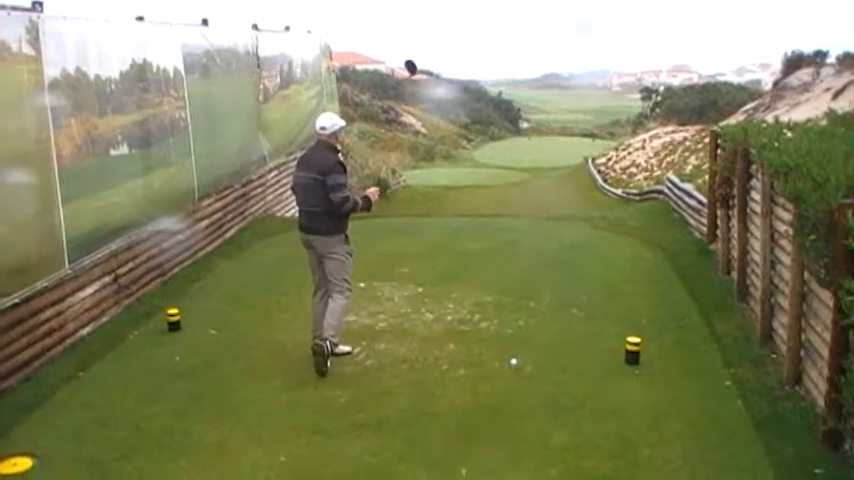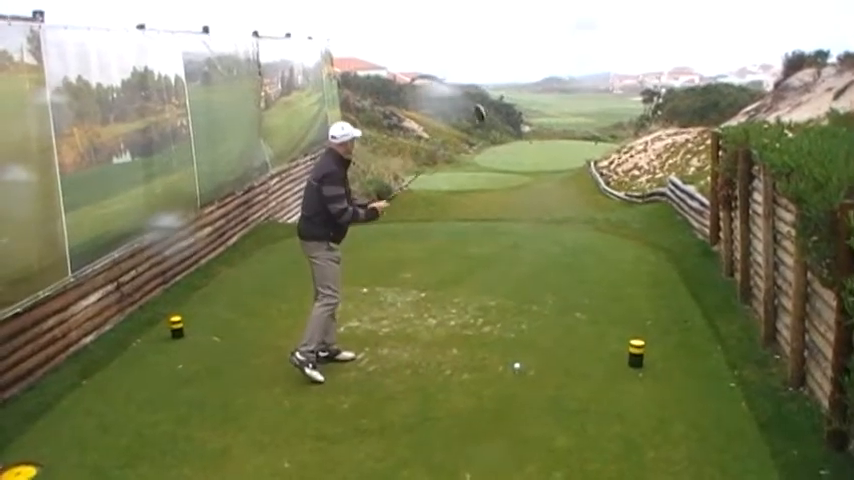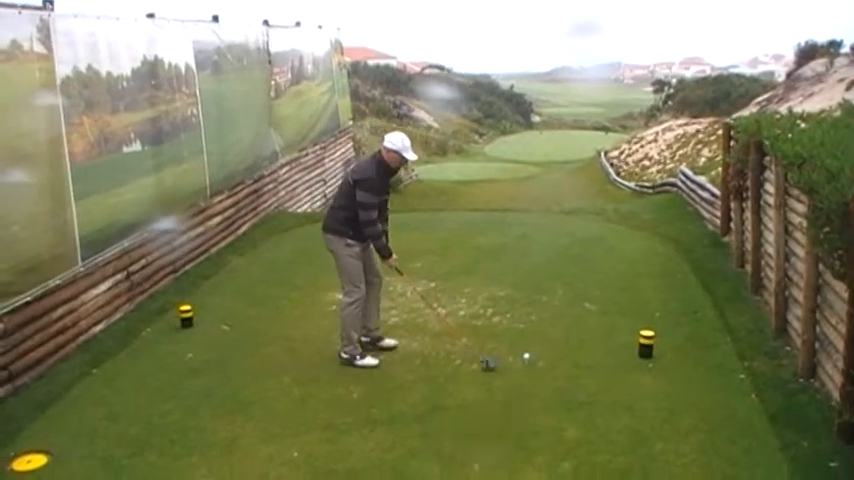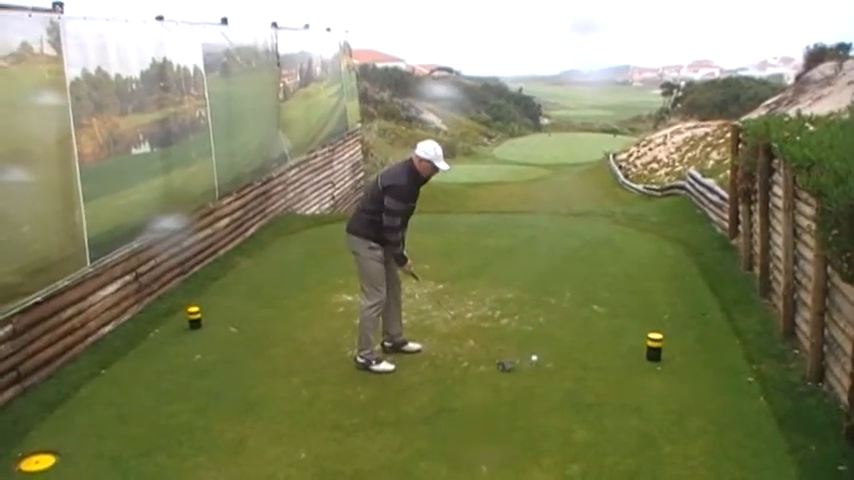
dt=1s
person 1, frame 1
left shoulder: (304, 160)
right shoulder: (332, 162)
right elbow: (342, 203)
right wrist: (367, 199)
left hip: (308, 231)
right hip: (330, 235)
left knee: (321, 289)
right knee: (340, 291)
left ankle: (320, 342)
right ankle: (327, 342)
person 1, frame 2
left shoulder: (329, 164)
right shoulder: (332, 171)
left elbow: (339, 204)
right elbow: (341, 213)
left wrist: (367, 207)
right wrist: (372, 212)
left hip: (317, 236)
right hip: (320, 240)
left knee: (326, 294)
right knee: (328, 297)
left ankle: (326, 347)
right ankle: (304, 354)
person 1, frame 3
left shoulder: (381, 171)
right shoulder: (369, 176)
left elbow: (380, 212)
right elbow: (369, 220)
left wrist: (385, 246)
right wrist: (385, 252)
left hip: (355, 234)
right hip: (342, 236)
left knee: (373, 280)
right knee: (355, 292)
left ankle: (370, 335)
right ankle: (349, 351)
person 1, frame 4
left shoulder: (410, 177)
right shoulder: (399, 182)
left elbow: (400, 220)
right elbow: (391, 225)
left wrist: (401, 252)
right wrist: (401, 258)
left hip: (379, 237)
right hip: (365, 238)
left knee: (392, 288)
right knee: (375, 296)
left ankle: (393, 339)
right ankle: (365, 356)
